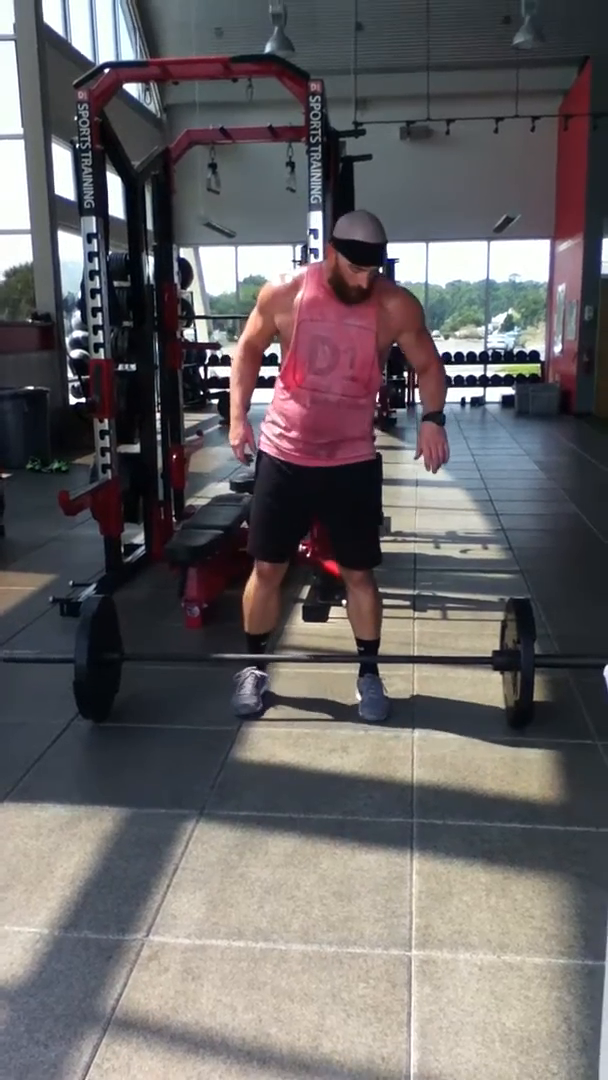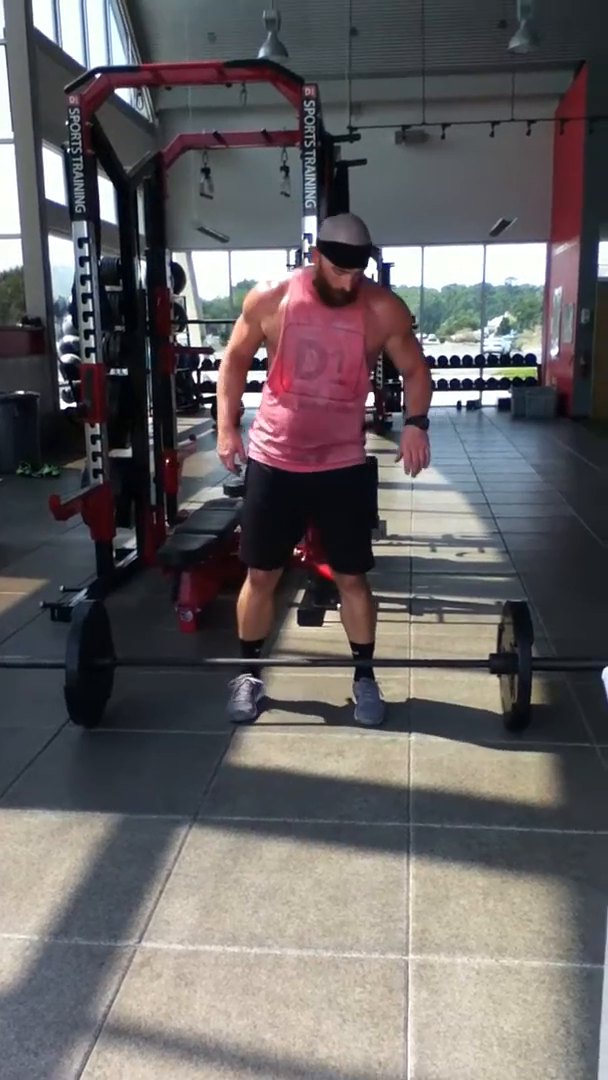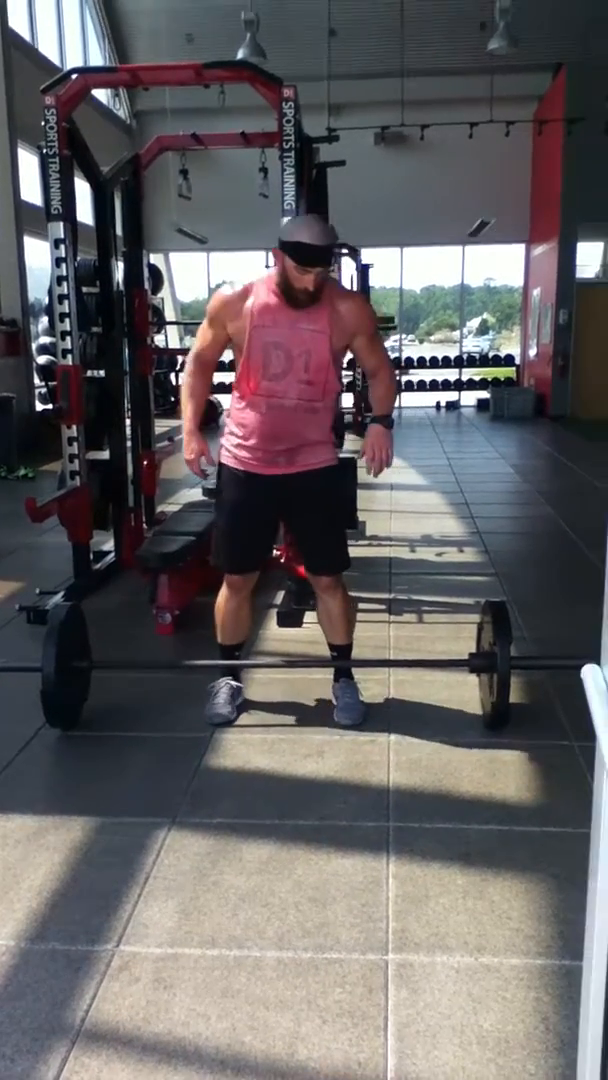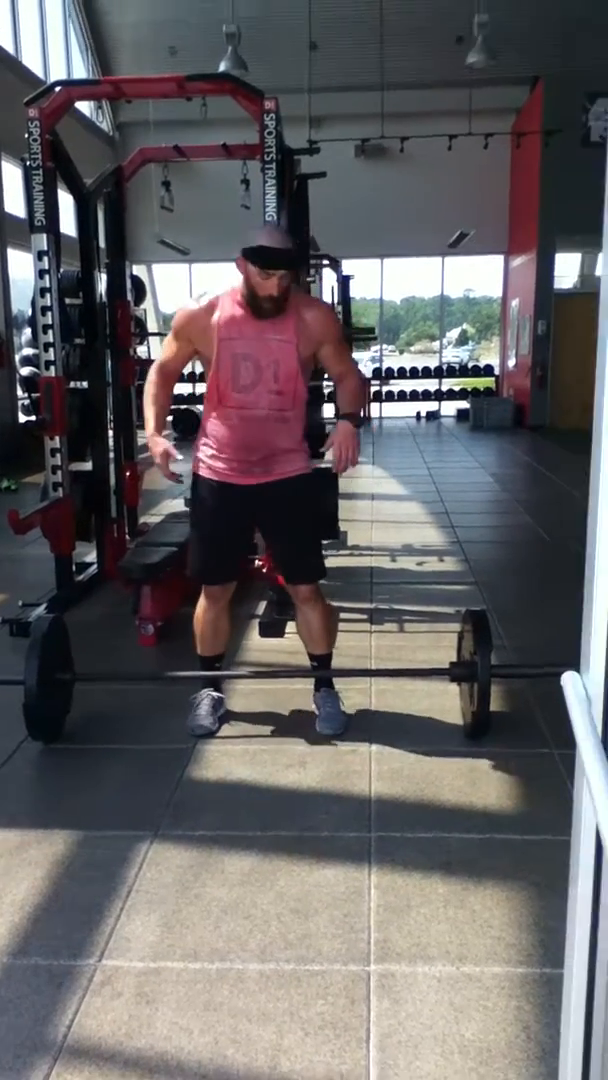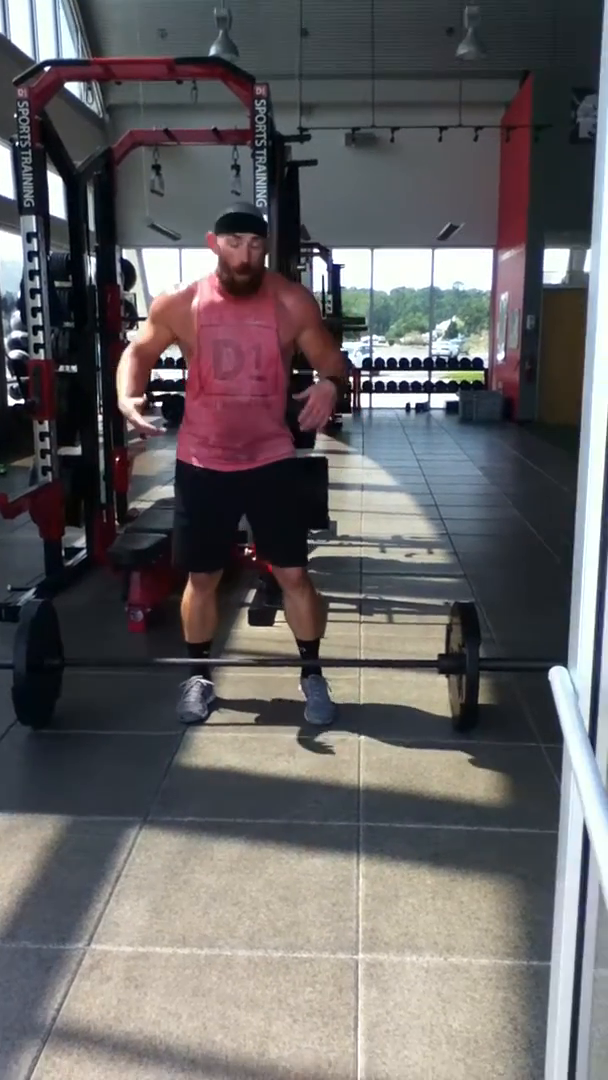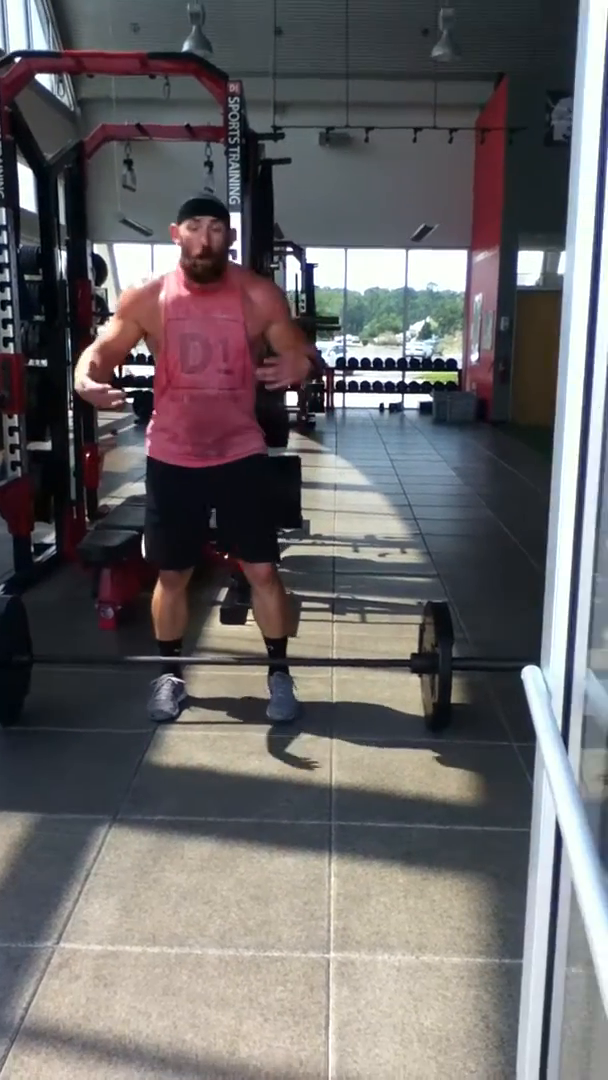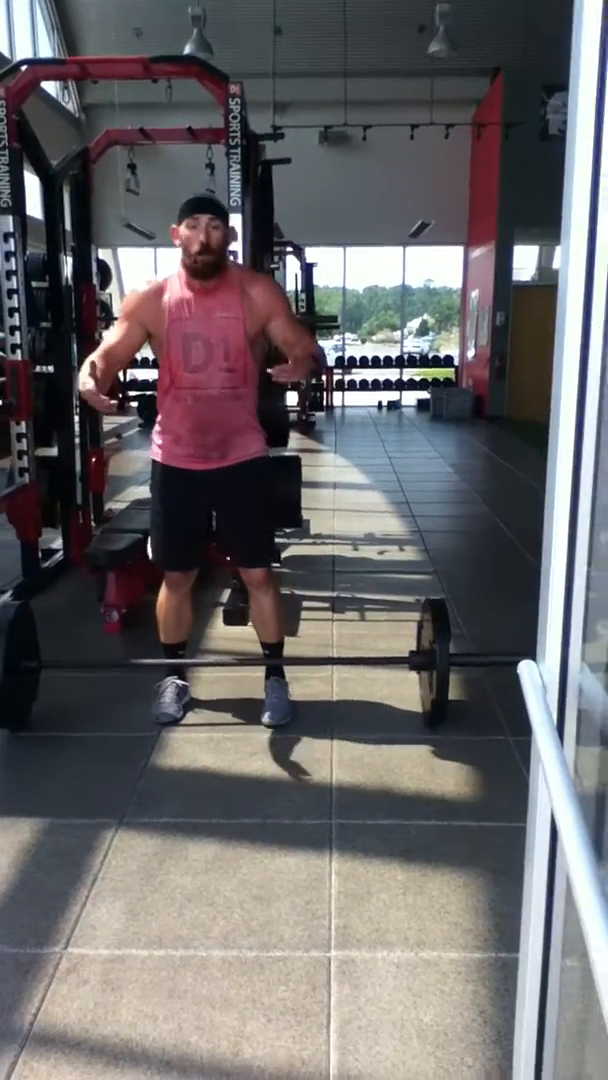
dt=0.1s
person 1, frame 1
left shoulder: (397, 306)
right shoulder: (282, 294)
left elbow: (429, 365)
right elbow: (248, 351)
left wrist: (432, 419)
right wrist: (238, 417)
left hip: (351, 460)
right hip: (283, 454)
left knee: (359, 573)
right knee: (266, 568)
left ankle: (367, 672)
right ankle: (254, 665)
person 1, frame 2
left shoulder: (384, 309)
right shoulder: (268, 299)
left elbow: (415, 369)
right elbow: (235, 359)
left wrist: (415, 423)
right wrist: (226, 426)
left hip: (341, 465)
right hip: (272, 460)
left knee: (351, 577)
right knee: (260, 575)
left ankle: (364, 676)
right ankle: (249, 673)
person 1, frame 3
left shoulder: (349, 309)
right shoulder: (232, 303)
left elbow: (380, 370)
right elbow: (199, 362)
left wrist: (380, 422)
right wrist: (192, 430)
left hip: (313, 465)
right hip: (244, 465)
left knee: (328, 578)
right knee: (237, 577)
left ankle: (344, 677)
right ankle: (230, 674)
person 1, frame 4
left shoulder: (315, 318)
right shoulder: (199, 317)
left elbow: (347, 374)
right elbow: (163, 371)
left wrist: (348, 420)
right wrist: (154, 431)
left hip: (287, 474)
right hip: (219, 476)
left knee: (306, 587)
right knee: (215, 589)
left ankle: (324, 686)
right ankle: (211, 686)
person 1, frame 5
left shoulder: (293, 301)
right shoulder: (178, 304)
left elbow: (330, 357)
right elbow: (137, 352)
left wrist: (331, 387)
right wrist: (128, 395)
left hip: (270, 459)
right hip: (202, 463)
left knee: (293, 573)
right knee: (201, 577)
left ankle: (312, 674)
right ankle: (200, 675)
person 1, frame 6
left shoulder: (261, 295)
right shoulder: (145, 298)
left elbow: (302, 351)
right elbow: (103, 349)
left wrist: (300, 366)
right wrist: (86, 378)
left hip: (240, 454)
right hip: (172, 459)
left knee: (262, 570)
right knee: (172, 575)
left ankle: (279, 672)
right ankle: (170, 673)
person 1, frame 7
left shoulder: (260, 293)
right shoulder: (149, 301)
left elbow: (306, 347)
right elbow: (107, 355)
left wrist: (301, 363)
right wrist: (88, 380)
left hip: (242, 458)
right hip: (176, 462)
left knee: (258, 573)
right knee: (176, 577)
left ankle: (274, 675)
right ankle: (175, 675)
